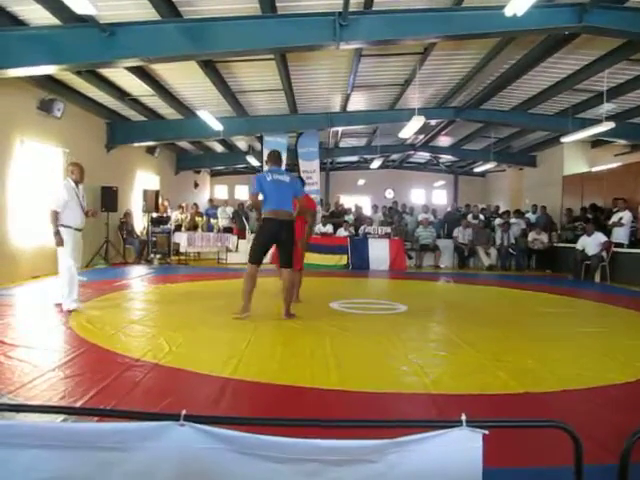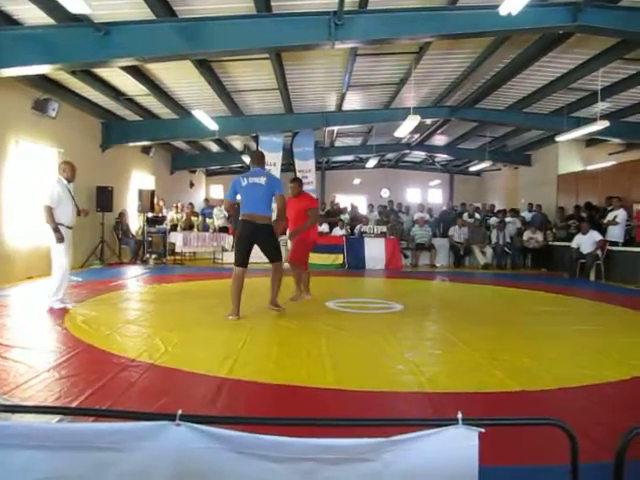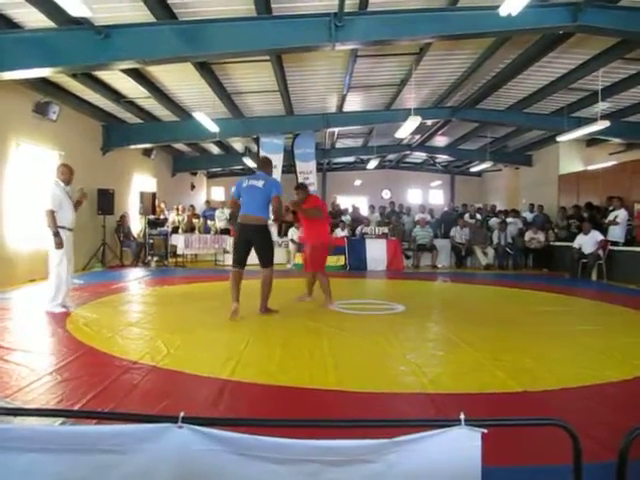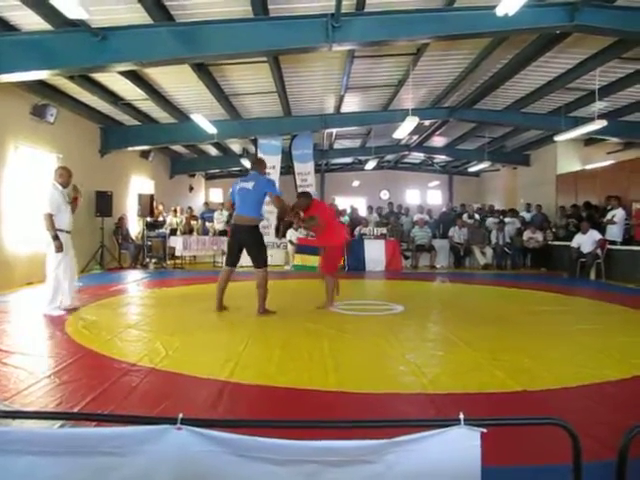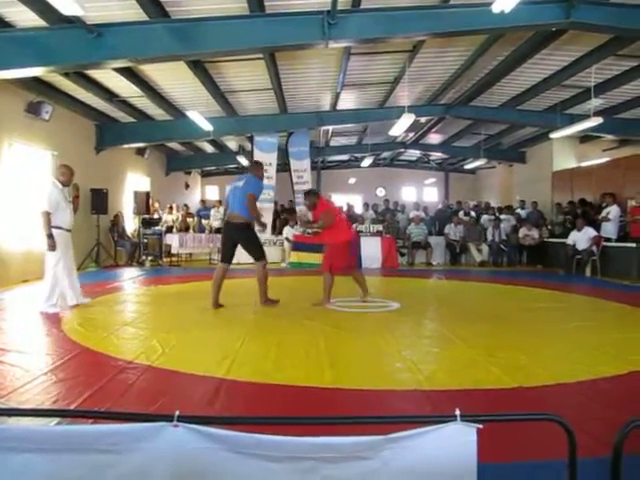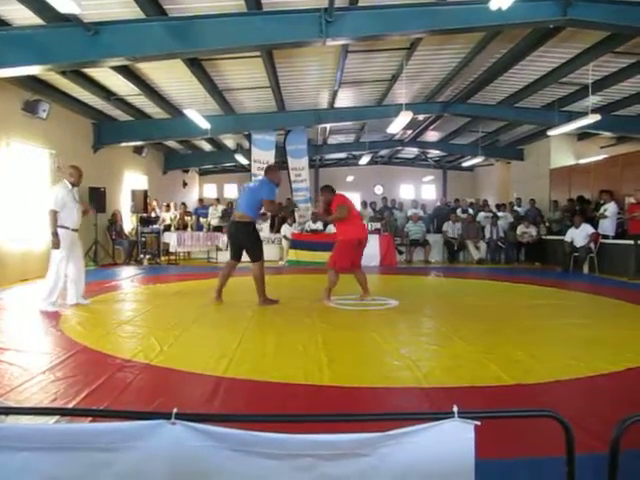
dt=0.3s
person 1, frame 1
left shoulder: (261, 177)
right shoulder: (293, 179)
left elbow: (253, 200)
right elbow: (302, 205)
left wrist: (259, 208)
left hip: (269, 223)
right hip: (287, 225)
left knee: (253, 265)
right knee: (287, 269)
left ankle: (245, 308)
right ankle: (287, 310)
person 1, frame 2
left shoulder: (238, 180)
right shoulder: (273, 180)
left elbow: (227, 206)
right elbow: (281, 204)
right wrist: (279, 221)
left hip: (246, 225)
right hip: (265, 227)
left knee: (239, 269)
right knee: (277, 262)
left ankle: (235, 311)
right ankle: (273, 300)
person 1, frame 3
left shoulder: (242, 181)
right shoulder: (273, 183)
left elbow: (232, 204)
right elbow: (276, 205)
right wrist: (278, 218)
left hip: (242, 227)
right hip: (260, 228)
left knee: (237, 267)
right knee: (267, 269)
left ankle: (235, 302)
right ankle: (263, 306)
person 1, frame 4
left shoulder: (237, 183)
right shoulder: (266, 182)
left elbow: (229, 207)
right elbow: (277, 203)
right wrist: (287, 210)
left hip: (235, 228)
right hip: (251, 229)
left knee: (229, 267)
right knee: (261, 269)
left ankle: (218, 304)
right ankle: (261, 308)
person 1, frame 5
left shoulder: (235, 182)
right shoulder: (256, 182)
right elbow: (250, 202)
right wrist: (260, 221)
left hip: (228, 225)
right hip: (242, 227)
left knee: (223, 264)
right knee: (261, 261)
left ankle: (215, 301)
right ankle: (264, 298)
person 1, frame 6
left shoulder: (253, 184)
right shoulder: (269, 186)
right elbow: (269, 207)
left hip: (233, 224)
right hip: (246, 226)
left knee: (233, 260)
right knee: (257, 262)
left ankle: (218, 291)
right ankle: (262, 298)
person 2, frame 1
left shoulder: (79, 189)
right shoulder: (64, 189)
right elbow: (53, 212)
left wrist: (88, 213)
right wrist: (56, 234)
left hip: (76, 232)
right hip: (65, 232)
left knee: (71, 266)
right knee: (69, 266)
left ankle: (64, 299)
right ankle: (69, 302)
person 2, frame 2
left shoulder: (69, 187)
right shoulder: (56, 186)
right elbow: (47, 209)
left wrist: (80, 212)
right wrist: (56, 231)
left hip: (67, 230)
right hip: (58, 230)
left knee: (63, 265)
right knee: (62, 265)
left ankle: (58, 298)
right ankle: (54, 300)
person 2, frame 3
left shoulder: (65, 189)
right shoulder: (55, 189)
right elbow: (49, 213)
left wrist: (80, 201)
right wrist: (56, 236)
left hip: (67, 233)
right hip: (59, 233)
left knee: (66, 269)
right knee: (58, 269)
left ankle: (61, 301)
right ankle: (53, 304)
person 2, frame 4
left shoulder: (62, 192)
right shoulder: (52, 192)
left elbow: (70, 212)
right elbow: (47, 217)
left wrist: (75, 197)
right wrist: (55, 239)
left hip: (65, 235)
right hip: (57, 236)
left knee: (70, 269)
right knee: (56, 272)
left ankle: (66, 302)
right ankle: (51, 307)
person 2, frame 5
left shoulder: (64, 191)
right shoulder: (52, 190)
left elbow: (73, 211)
right elbow: (45, 215)
left wrist: (76, 195)
right wrist: (49, 237)
left hip: (65, 234)
right hip: (55, 234)
left knee: (69, 268)
right knee: (55, 270)
left ankle: (74, 298)
right ankle: (48, 305)
person 2, frame 6
left shoulder: (73, 191)
right shoulder: (60, 190)
right elbow: (52, 213)
left wrist: (85, 211)
right wrist: (54, 235)
left hip: (73, 233)
right hip: (62, 233)
left knee: (77, 266)
right knee: (57, 268)
left ankle: (75, 297)
right ankle: (48, 303)
person 3, frame 1
left shoulder: (308, 202)
left elbow: (311, 222)
left wrist: (305, 240)
left hip: (298, 239)
left knee: (295, 267)
right knee: (279, 261)
left ankle: (296, 295)
right ankle: (291, 285)
person 3, frame 2
left shoulder: (309, 200)
right shoulder: (289, 200)
left elbow: (314, 219)
right elbow: (288, 218)
left wrist: (298, 231)
left hip: (305, 237)
right hip: (295, 237)
left knee: (294, 262)
right knee: (302, 265)
left ankle: (299, 291)
right ankle: (306, 292)
person 3, frame 3
left shoulder: (315, 201)
right shoulder: (301, 204)
left elbow: (316, 216)
right elbow: (300, 220)
left wrist: (299, 208)
left hip: (320, 240)
right hip: (310, 241)
left knee: (317, 269)
right knee: (309, 268)
left ankle: (329, 299)
right ankle: (308, 294)
person 3, frame 4
left shoulder: (316, 208)
right shoulder: (313, 207)
left elbow: (313, 226)
right elbow: (309, 225)
left wrist: (300, 221)
left hip: (334, 241)
right hip: (333, 240)
left knee: (328, 270)
right knee: (328, 269)
left ankle: (329, 302)
right ankle: (335, 292)
person 3, frame 5
left shoulder: (321, 206)
right shoulder: (324, 204)
left elbow: (327, 222)
right elbow: (320, 222)
left wrist: (312, 226)
left hip: (337, 241)
right hip: (348, 237)
left knee: (327, 269)
right knee: (352, 267)
left ankle: (325, 299)
right ankle: (365, 293)
person 3, frame 6
left shoulder: (338, 199)
right shoulder: (341, 200)
left elbow: (343, 214)
right elbow: (337, 218)
left wrist: (327, 219)
right wrist: (324, 213)
left hip: (349, 238)
right hip: (360, 236)
left knee: (333, 266)
right knee: (355, 267)
left ankle: (327, 296)
right ankle: (366, 293)
